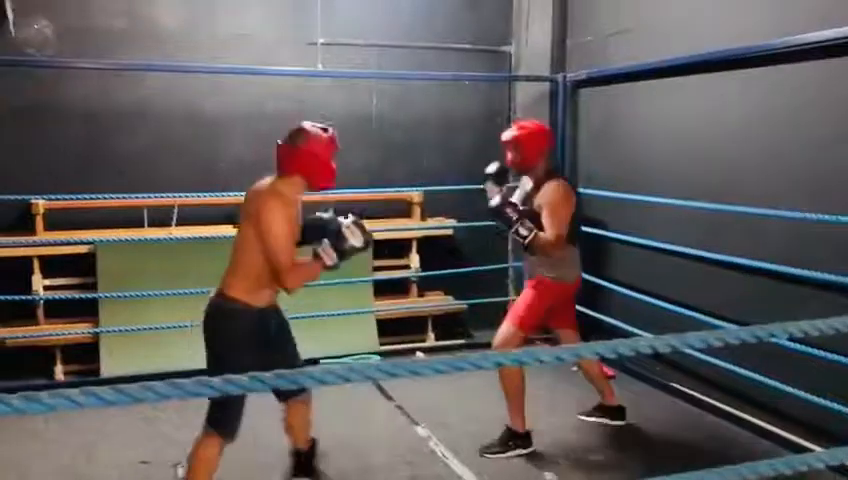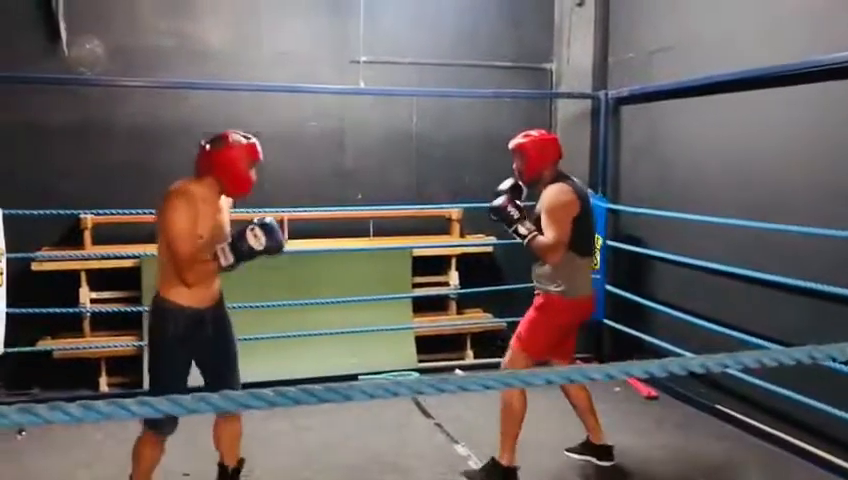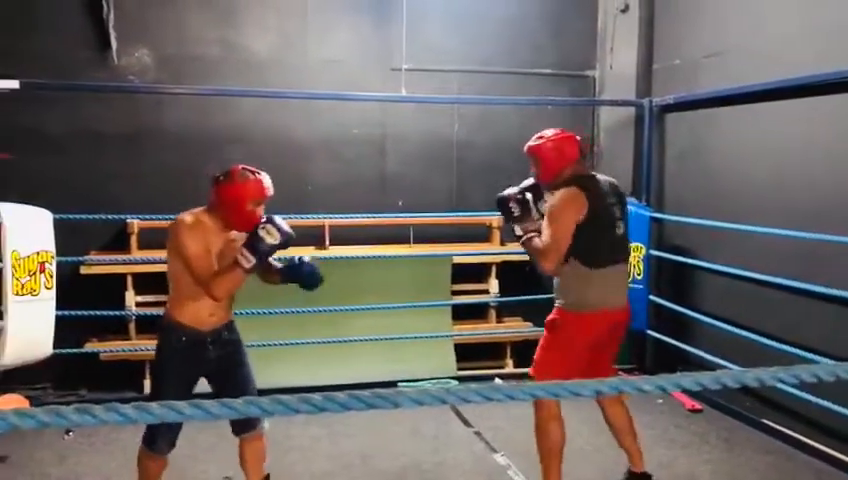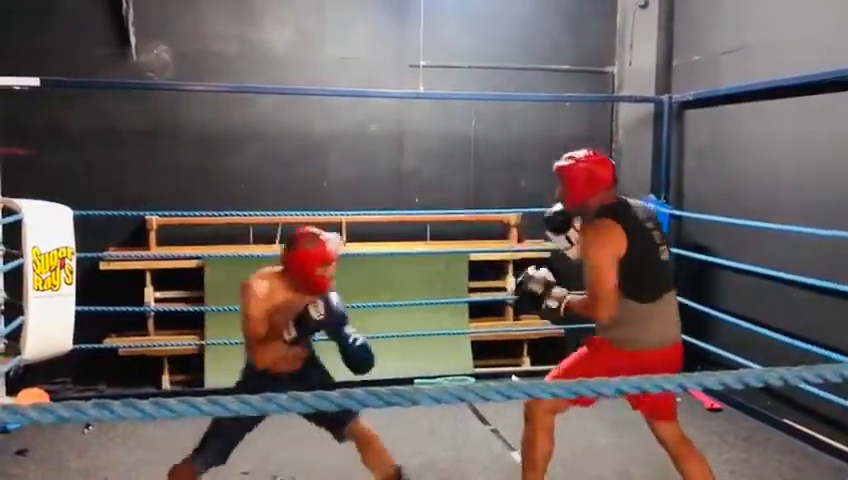
dt=1s
person 1, frame 1
left shoulder: (554, 190)
right shoulder: (529, 181)
left elbow: (555, 244)
right elbow: (514, 212)
left wrist: (516, 224)
right wrist: (495, 188)
left hip: (555, 280)
right hip: (545, 278)
left knee: (503, 344)
right knee: (570, 342)
left ankle: (518, 433)
right ankle: (611, 405)
person 1, frame 2
left shoulder: (557, 194)
right shoulder: (565, 188)
left elbow: (552, 251)
left wrist: (517, 222)
right wrist: (516, 211)
left hip: (560, 299)
right hip: (575, 296)
left knee: (511, 370)
right knee: (561, 367)
right ankle: (598, 443)
person 1, frame 3
left shoulder: (565, 197)
right shoulder: (610, 188)
left elbow: (548, 260)
left wrist: (523, 223)
right wrist: (540, 211)
left hip: (579, 314)
right hip: (616, 310)
left knee: (545, 400)
right knee: (604, 389)
person 1, frame 4
left shoulder: (599, 231)
right shoulder: (643, 213)
left elbow: (603, 310)
left wrist: (553, 293)
right wrist: (573, 237)
left hip: (623, 348)
right hip: (667, 346)
left knee: (538, 409)
right knee: (670, 434)
person 2, frame 1
left shoulder: (287, 196)
right shoulder: (272, 202)
right elbow: (288, 279)
left wrist: (305, 232)
right wrist: (332, 250)
left hip: (265, 314)
right hip: (235, 320)
left knee: (298, 393)
right knee: (222, 428)
person 2, frame 2
left shoulder: (222, 199)
right shoulder: (180, 201)
right elbow: (189, 272)
left wrist: (250, 244)
right wrist: (234, 251)
left hip: (214, 314)
right hip: (175, 319)
right knee: (161, 423)
person 2, frame 3
left shoulder: (243, 227)
right shoulder: (187, 228)
left elbow: (266, 271)
right elbow: (215, 288)
left wrist: (291, 270)
right wrist: (254, 252)
left hip: (224, 337)
right hip: (182, 341)
left knee: (252, 427)
right knee: (159, 440)
person 2, frame 4
left shoulder: (319, 284)
right shoulder: (258, 288)
left elbow: (334, 321)
right elbow: (260, 358)
left wrist: (347, 336)
right wrist: (298, 328)
left hip: (305, 372)
right hip: (261, 380)
left knee: (362, 433)
right knee: (203, 459)
